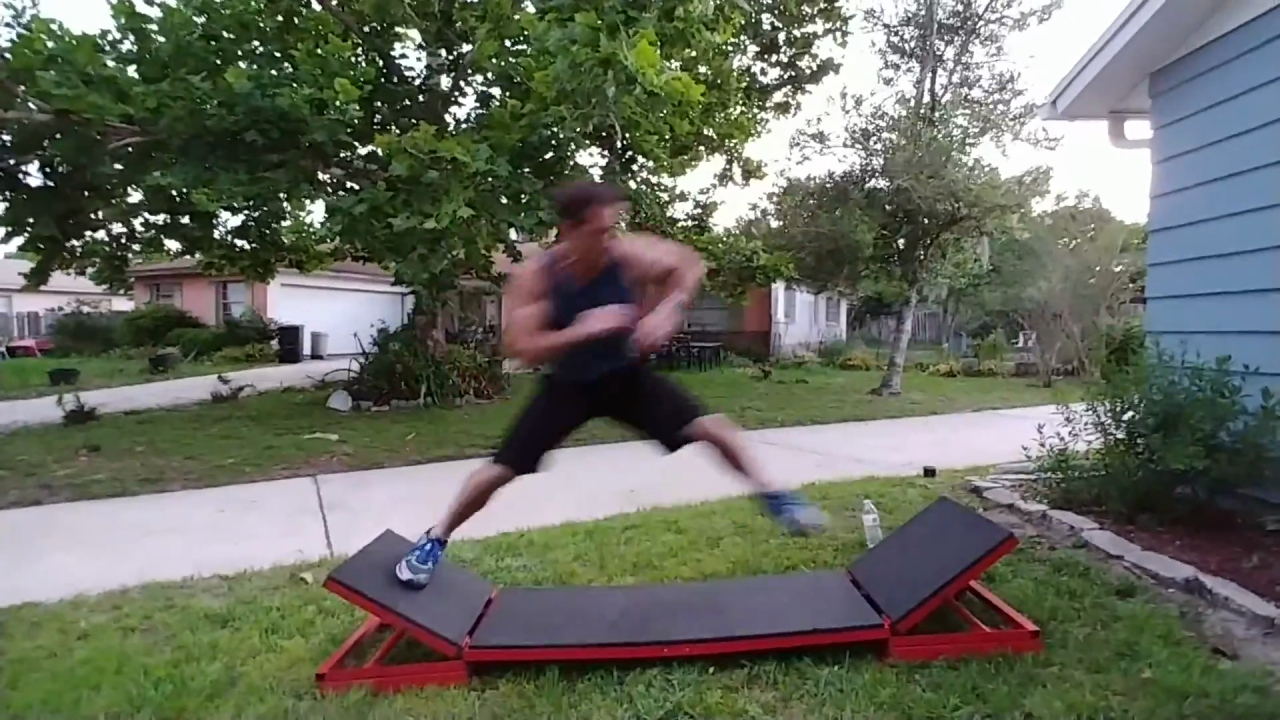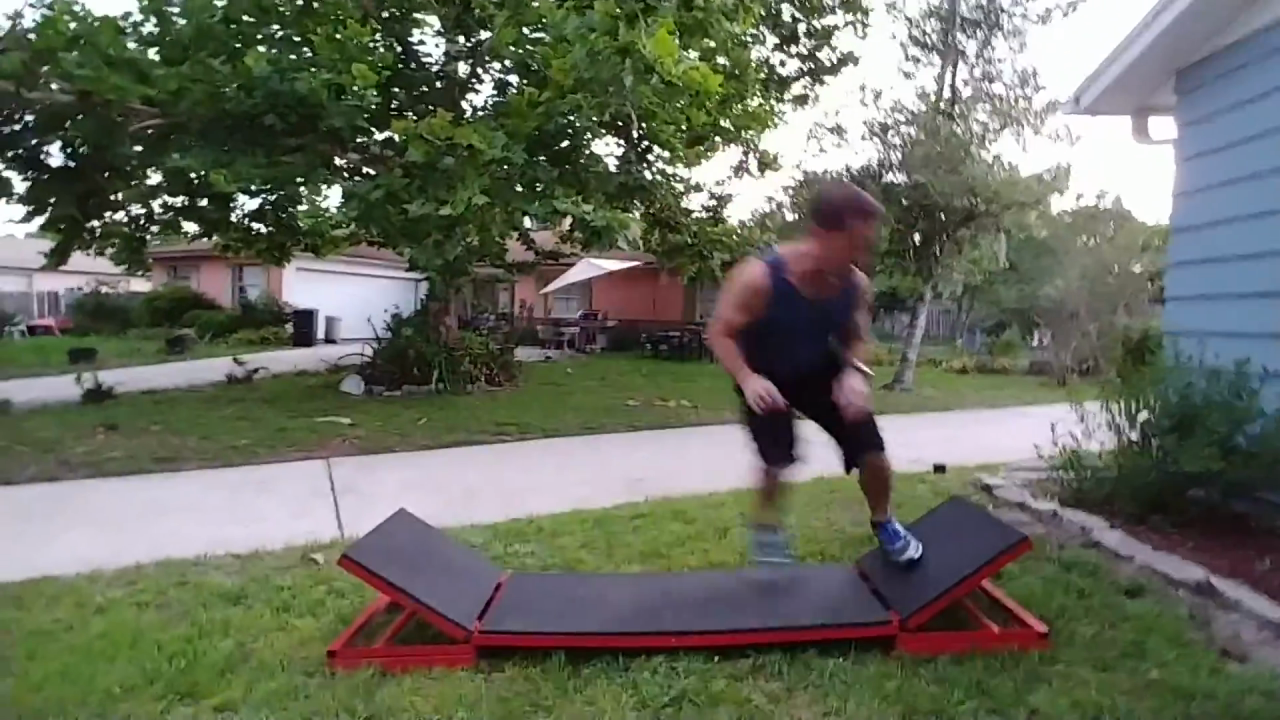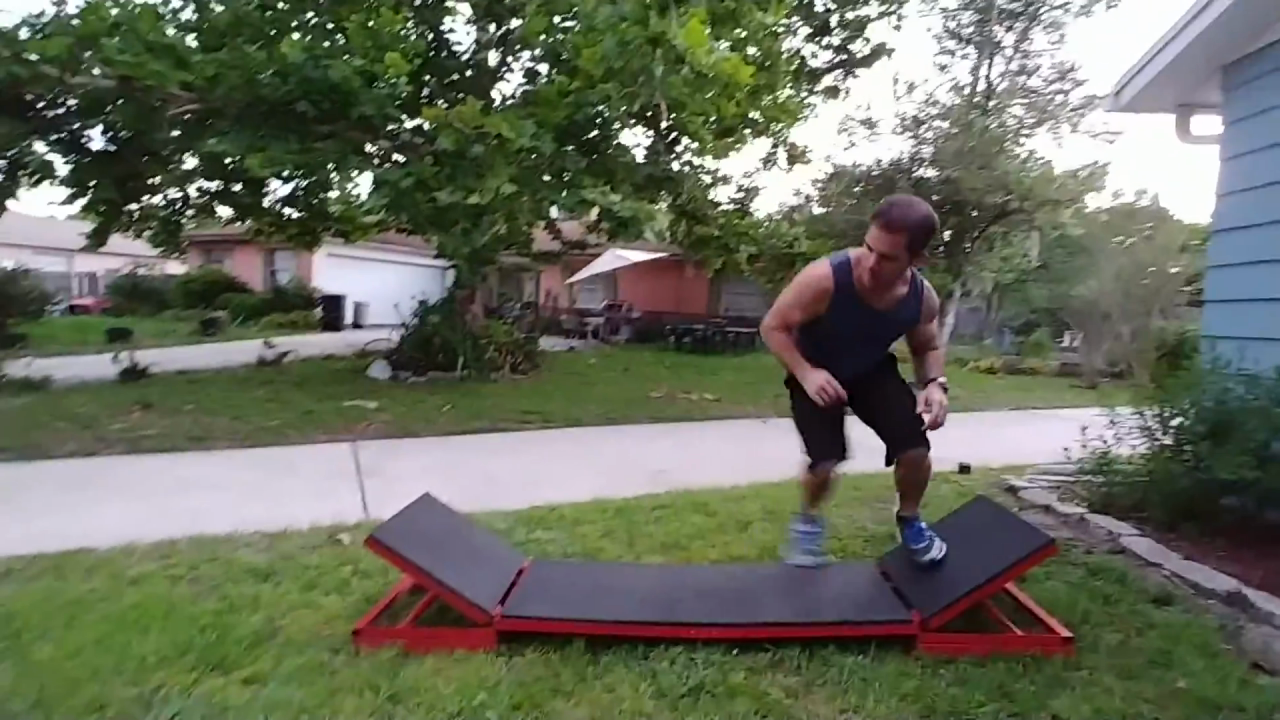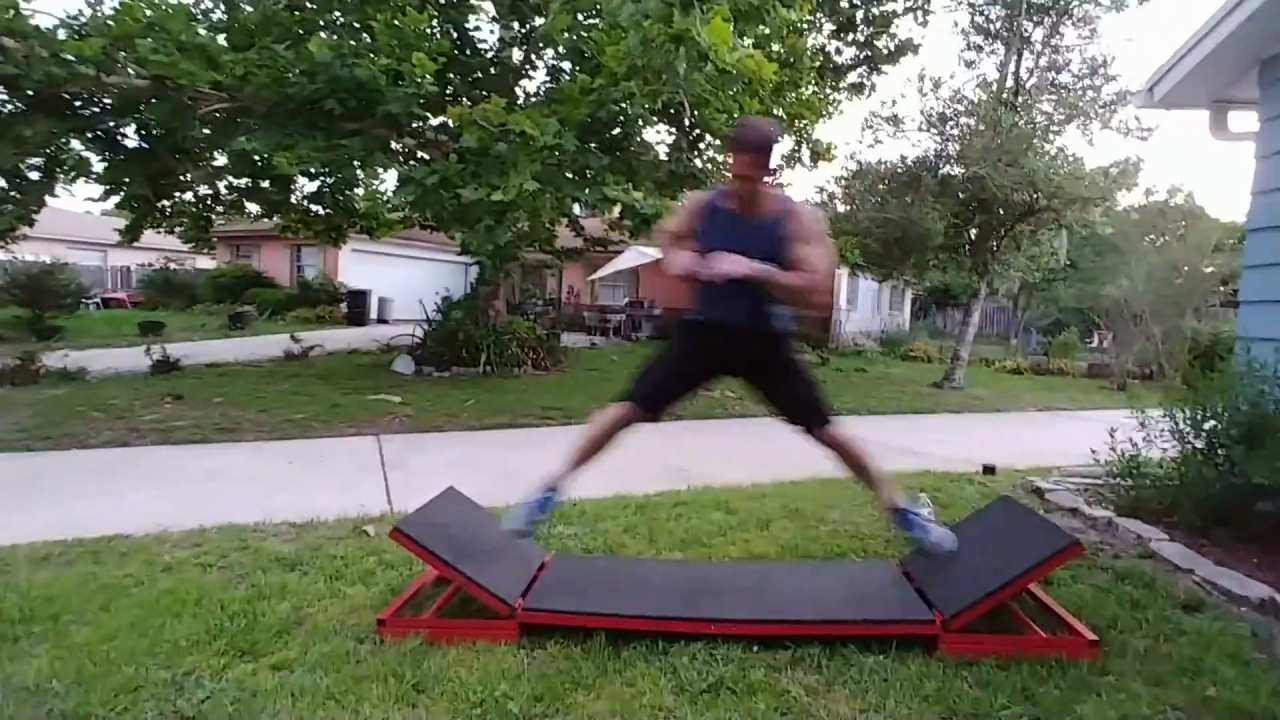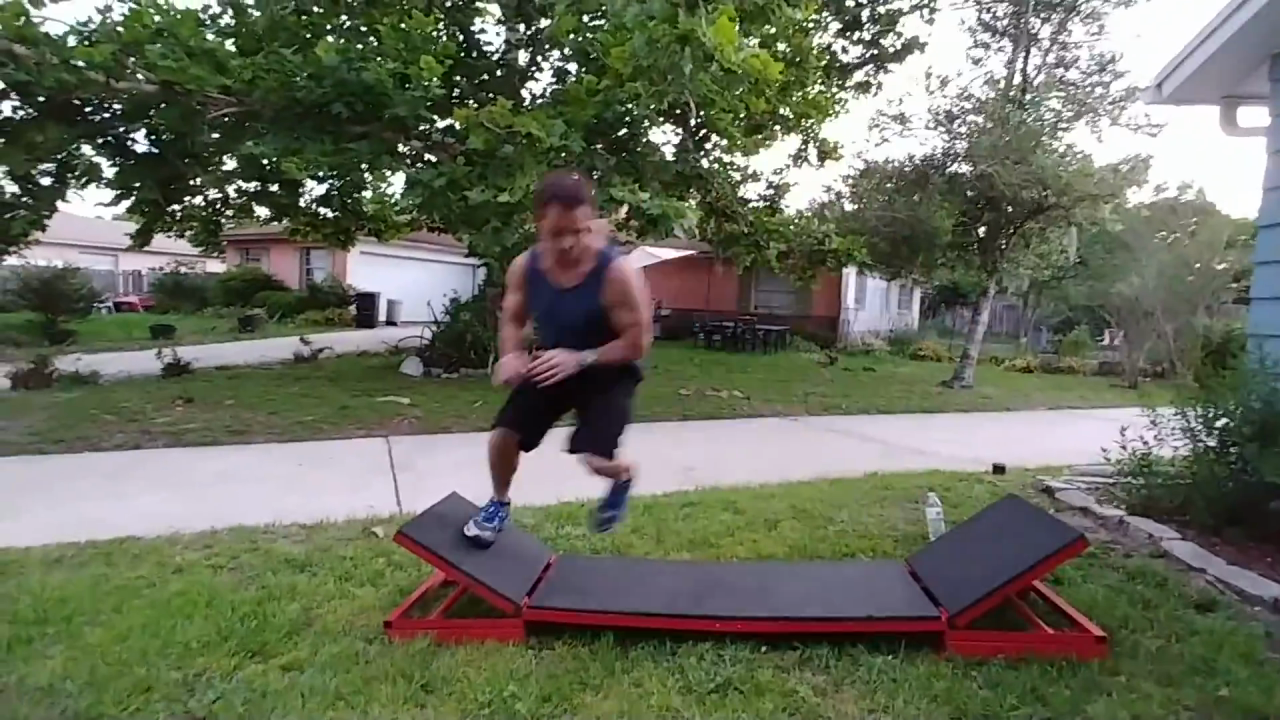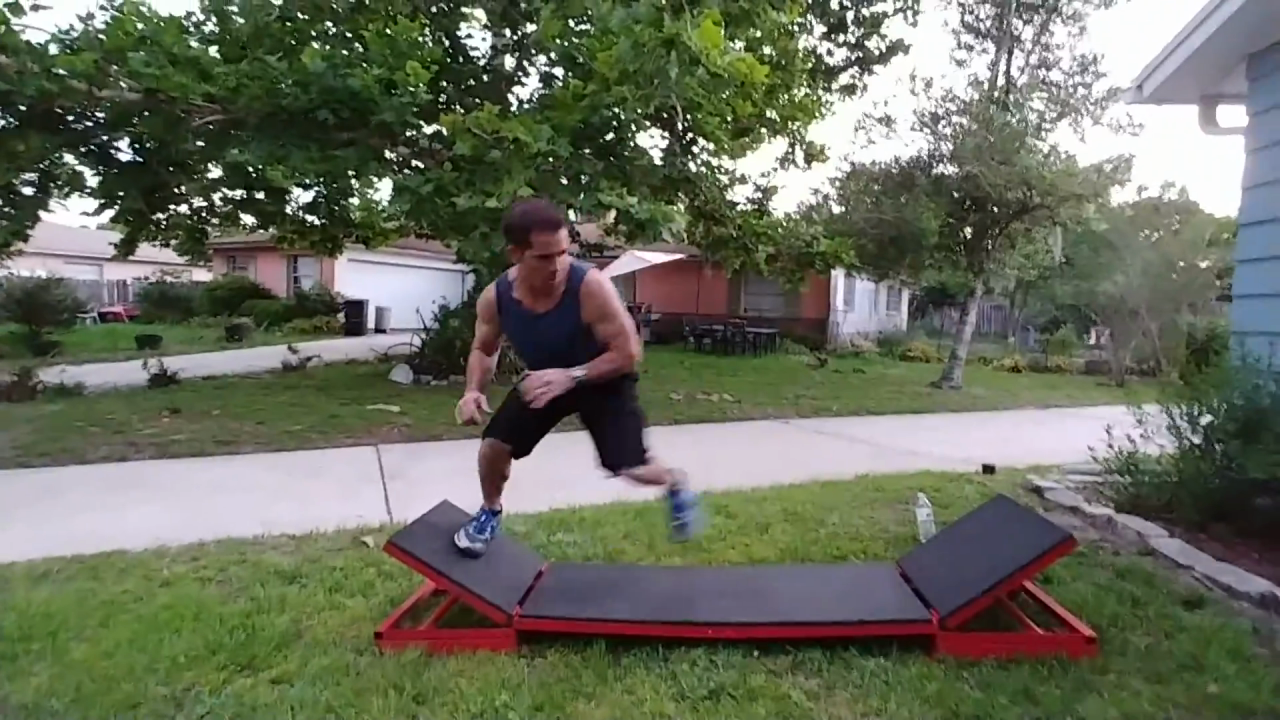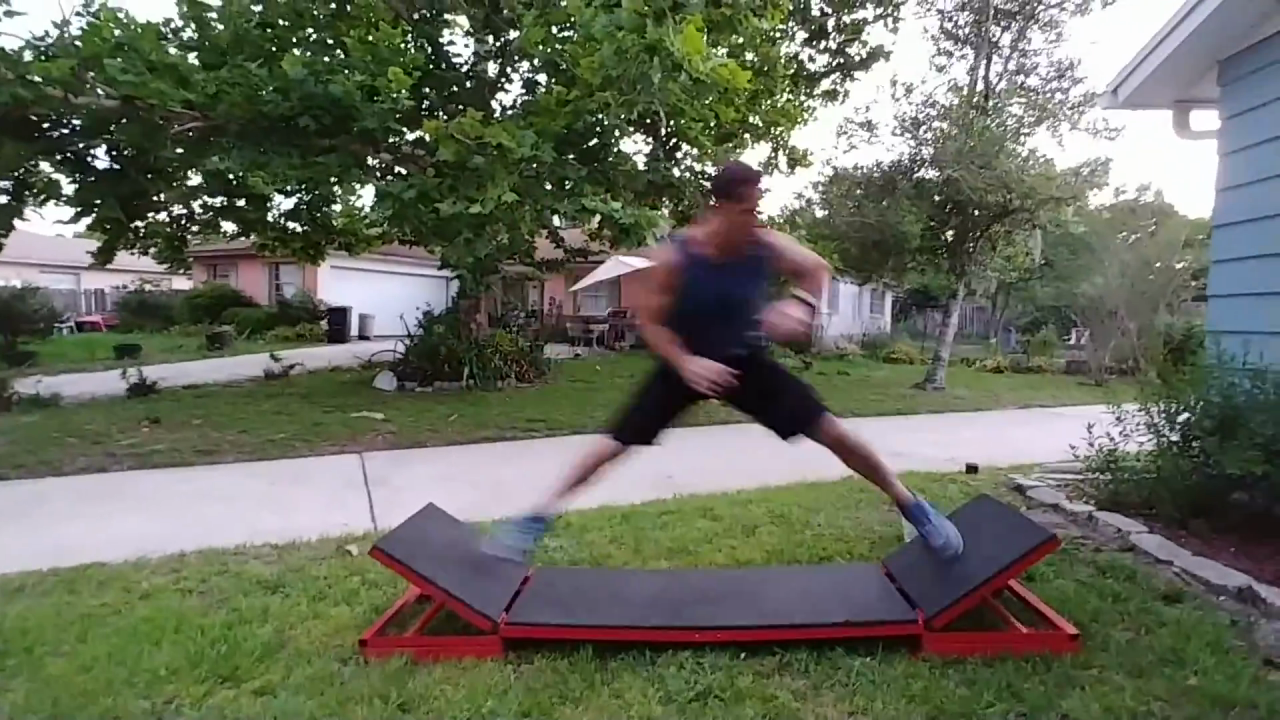
dt=0.3s
person 1, frame 1
left shoulder: (626, 255)
right shoulder: (534, 274)
left elbow: (689, 263)
right elbow: (524, 347)
left wrist: (668, 310)
right wrist: (581, 331)
left hip: (626, 373)
right hip: (567, 385)
left knee: (709, 426)
right knee: (500, 468)
left ankle: (772, 495)
right ankle: (435, 540)
person 1, frame 2
left shoulder: (855, 285)
right shoulder: (759, 276)
left elbow: (854, 337)
right elbow: (719, 333)
left wrist: (853, 373)
right wrist: (748, 379)
left hip: (820, 373)
right hip: (766, 378)
left knee: (871, 453)
right knee: (777, 462)
left ankle: (883, 523)
right ankle: (767, 527)
person 1, frame 3
left shoulder: (923, 297)
right shoulder: (825, 277)
left elbow: (928, 346)
right elbow: (773, 327)
left wrist: (935, 384)
right wrist: (805, 373)
left hip: (873, 374)
right hip: (819, 376)
left knee: (915, 450)
right knee: (827, 460)
left ankle: (909, 519)
right ankle: (808, 518)
person 1, frame 4
left shoulder: (799, 220)
right shoulder: (700, 205)
left elbow: (819, 295)
right elbow: (663, 238)
left wrist: (758, 272)
right wrist: (675, 257)
left hip: (761, 339)
right hip: (701, 332)
left knee: (824, 430)
right knee: (628, 409)
left ankle: (897, 506)
right ankle: (554, 488)
person 1, frame 5
left shoulder: (617, 272)
right shoulder: (525, 268)
left elbow: (637, 344)
right elbow: (513, 320)
left wrist: (580, 359)
right wrist: (511, 356)
left hip: (607, 372)
right hip: (552, 364)
left knee: (595, 459)
right knee: (504, 435)
left ankle: (622, 480)
right ankle: (499, 502)
person 1, frame 6
left shoulder: (589, 286)
right shoulder: (495, 296)
left elbow: (628, 355)
right elbow: (483, 348)
left wrist: (570, 376)
right wrist: (474, 388)
left hip: (596, 381)
right hip: (543, 380)
left knee: (634, 469)
right knee: (494, 446)
left ankle: (674, 487)
right ankle: (490, 511)
person 1, frame 7
left shoulder: (767, 246)
right shoulder: (673, 257)
left elbow: (818, 270)
right elbow: (649, 325)
left wrist: (802, 305)
right wrist: (686, 362)
left hip: (746, 360)
right hip: (686, 365)
left knee: (829, 428)
right knee: (617, 441)
left ankle: (908, 504)
right ankle: (540, 516)
